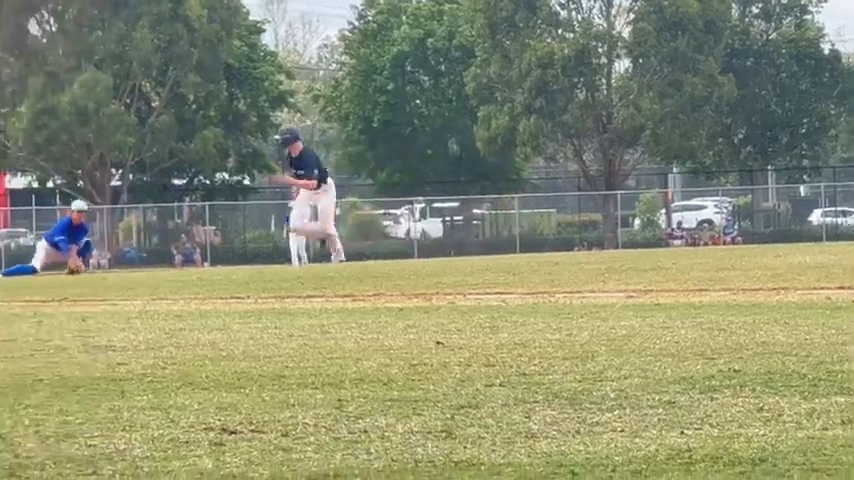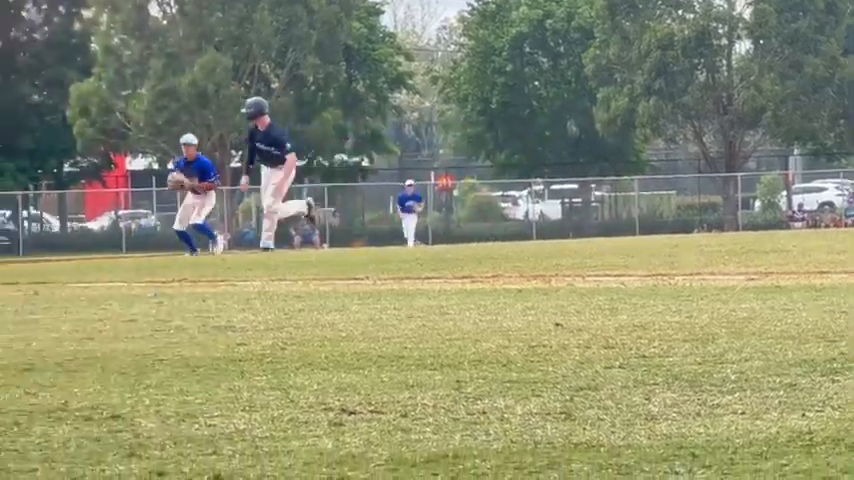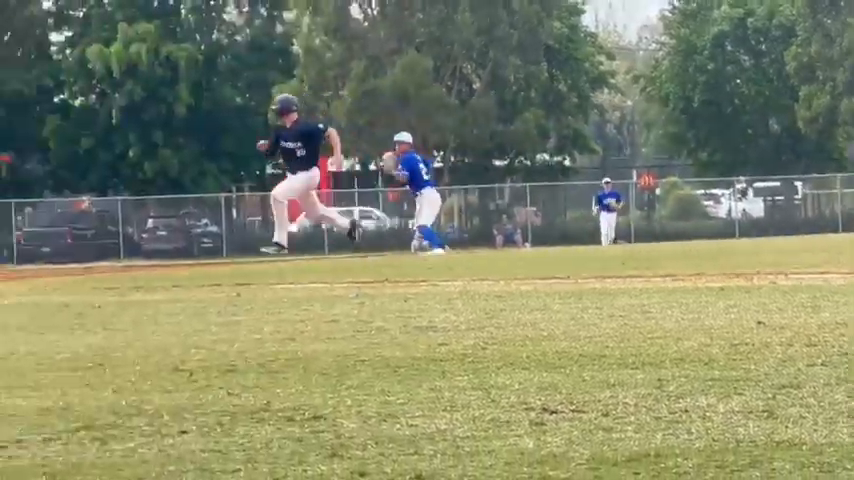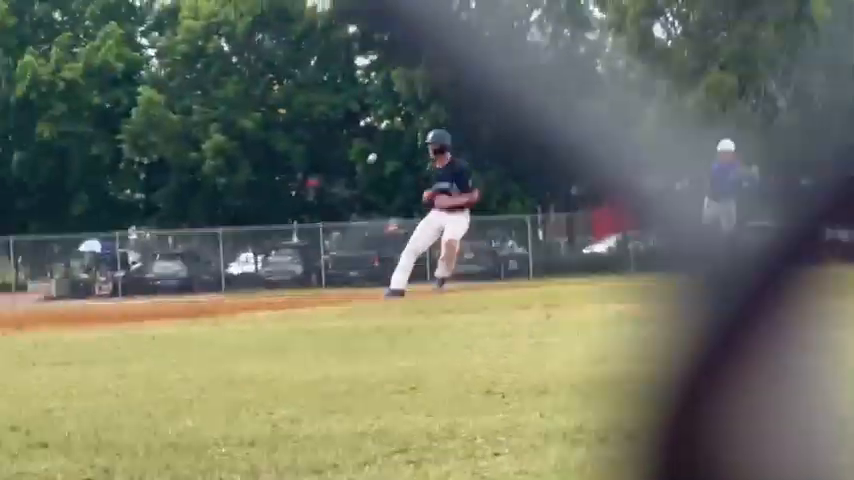
dt=0.4s
person 1, frame 1
left shoulder: (308, 156)
right shoulder: (291, 156)
left elbow: (312, 184)
left wrist: (290, 181)
left hip: (323, 190)
right hip: (306, 190)
left knee: (326, 227)
right knee: (296, 225)
left ankle: (339, 258)
right ankle: (323, 233)
person 1, frame 2
left shoulder: (277, 133)
right shoulder: (254, 131)
left elbow: (291, 158)
right elbow: (251, 154)
left wrist: (282, 182)
right wrist: (245, 176)
left hip: (283, 170)
right hip: (267, 169)
left knee: (270, 206)
right knee: (269, 208)
left ankle: (267, 244)
right ankle: (304, 206)
person 1, frame 3
left shoulder: (306, 126)
right shoulder: (279, 130)
left elbow: (331, 132)
right elbow: (270, 153)
left wrist: (337, 154)
right wrist: (264, 146)
left hip: (307, 175)
right hip: (294, 175)
left knee: (277, 195)
right knee: (314, 212)
left ankle: (280, 243)
right ankle: (348, 225)
person 1, frame 4
left shoulder: (459, 167)
right shoulder: (433, 169)
left elbow: (474, 196)
left wrist: (450, 201)
right wrist: (429, 195)
left hip: (457, 216)
right hip: (436, 214)
left knee: (450, 240)
right knee: (412, 249)
left ankle: (442, 276)
right ankle: (397, 287)
